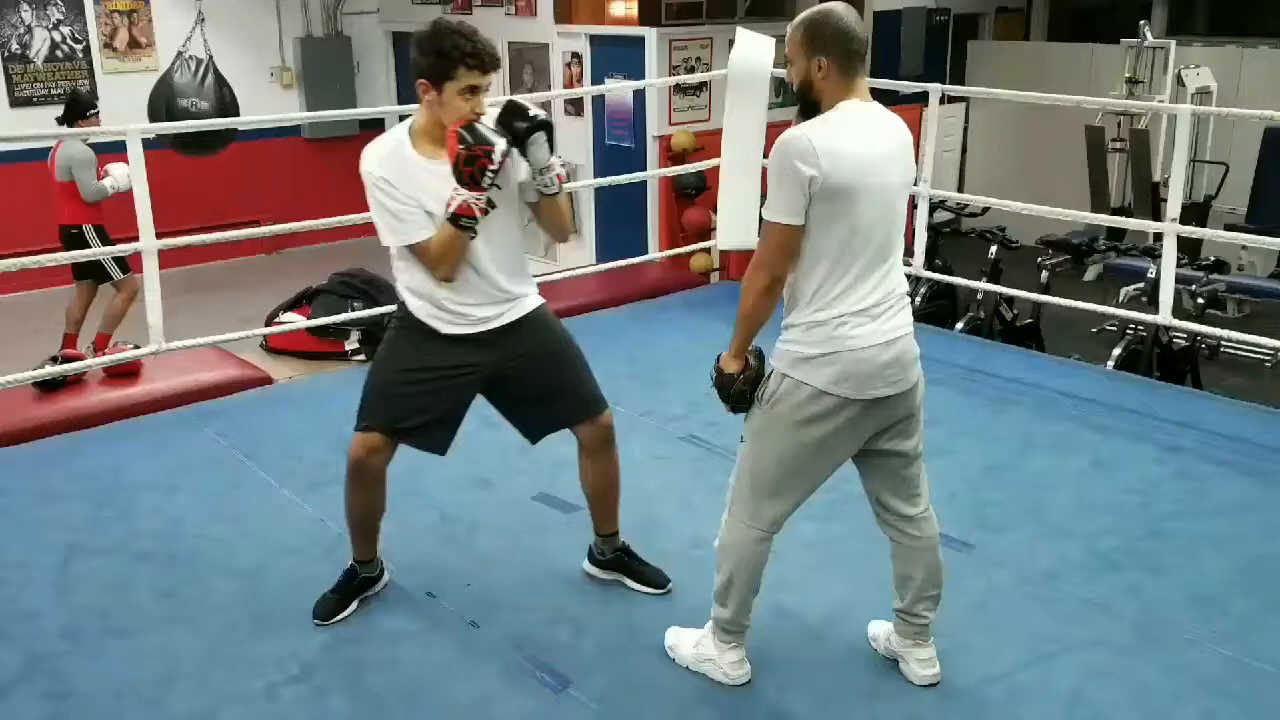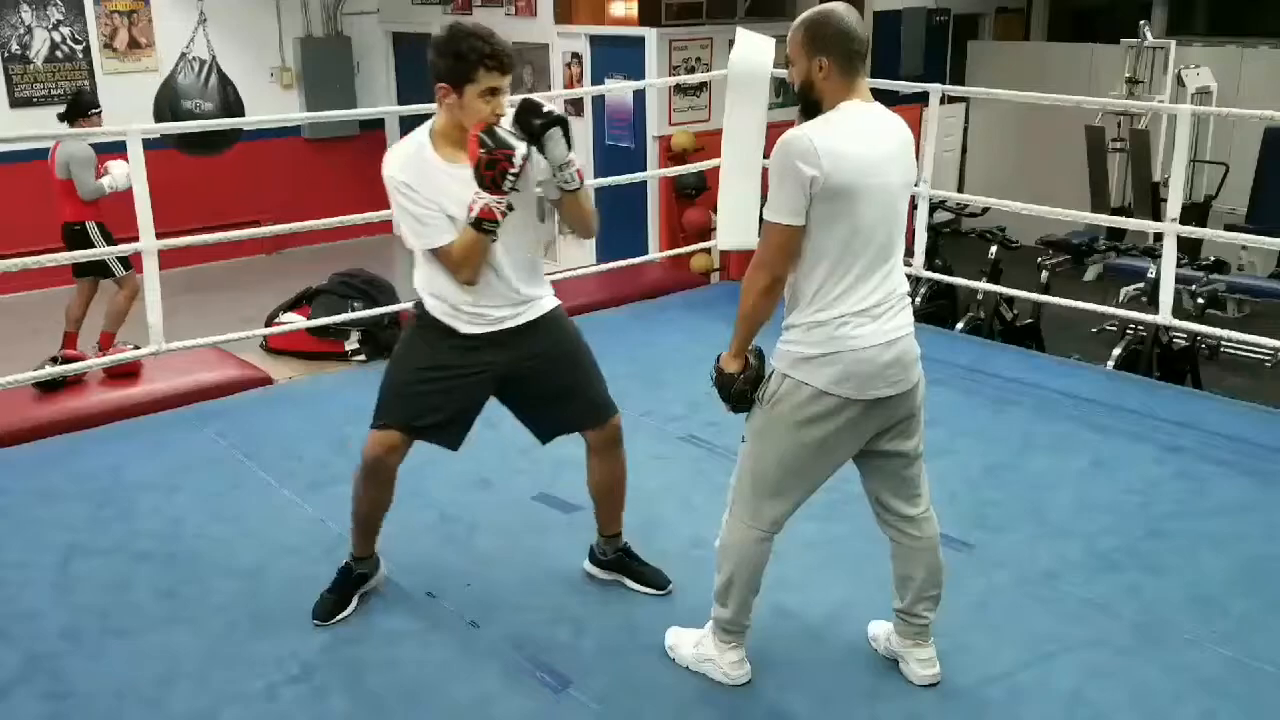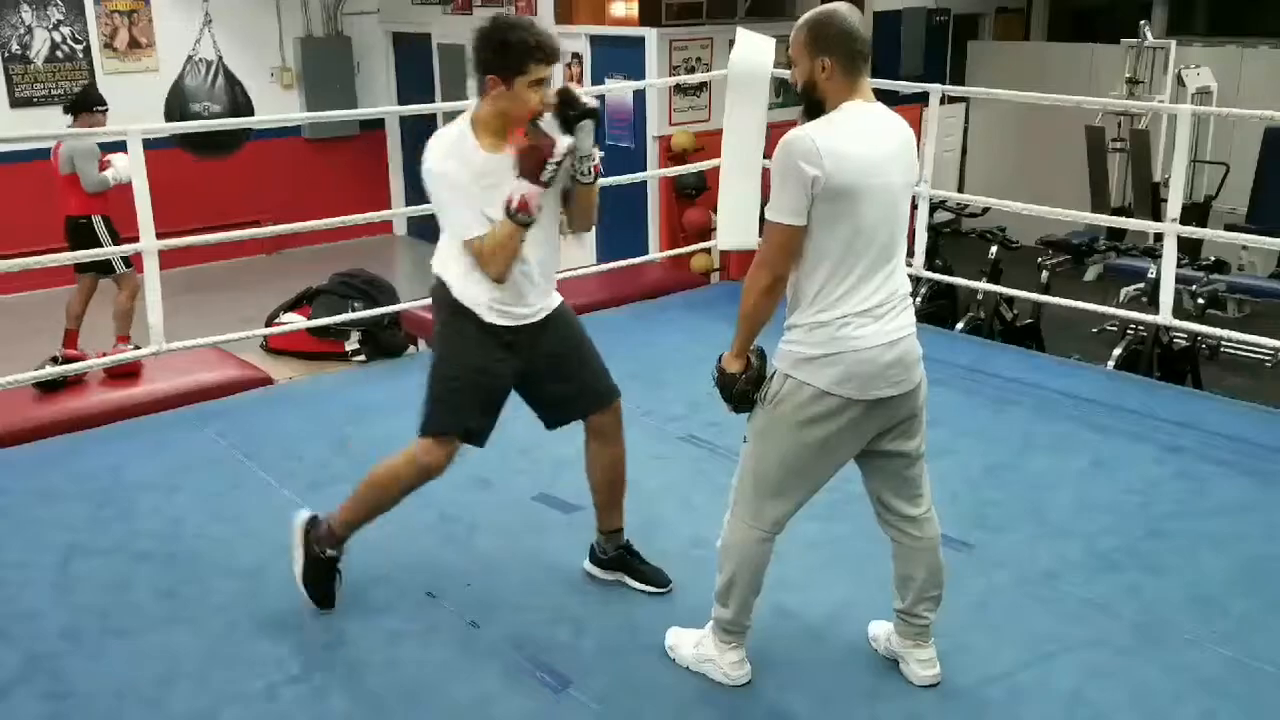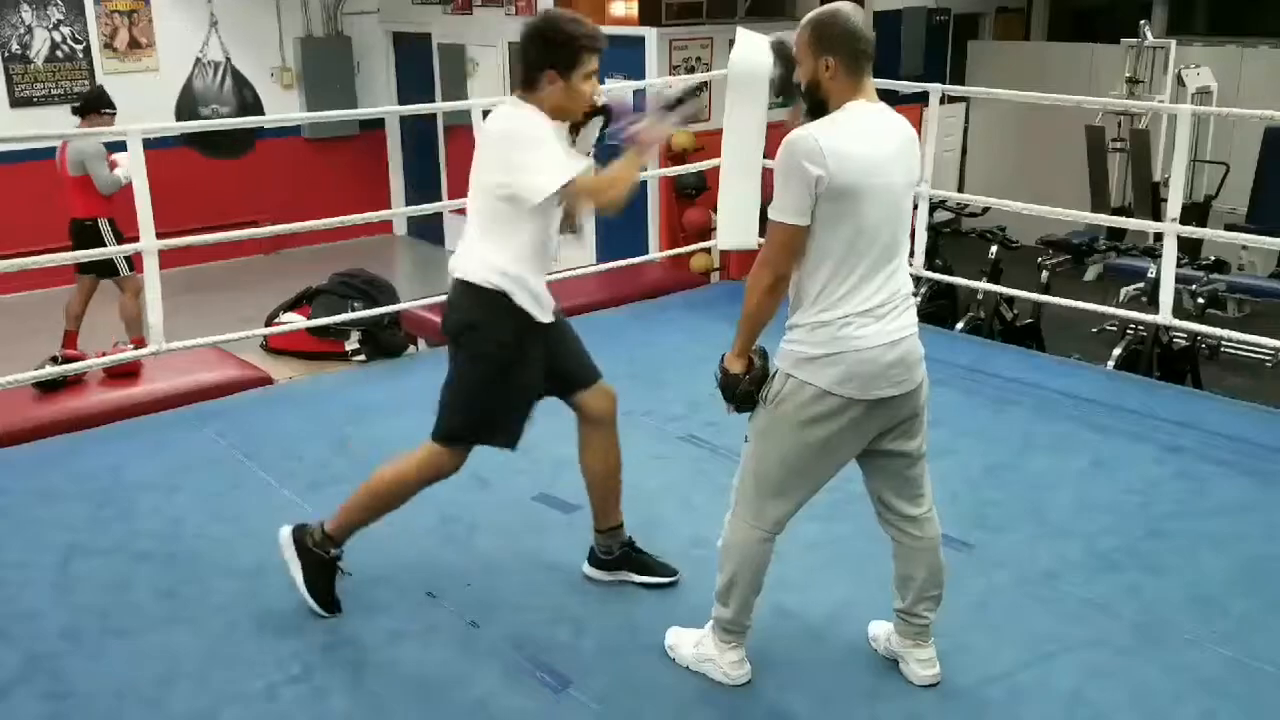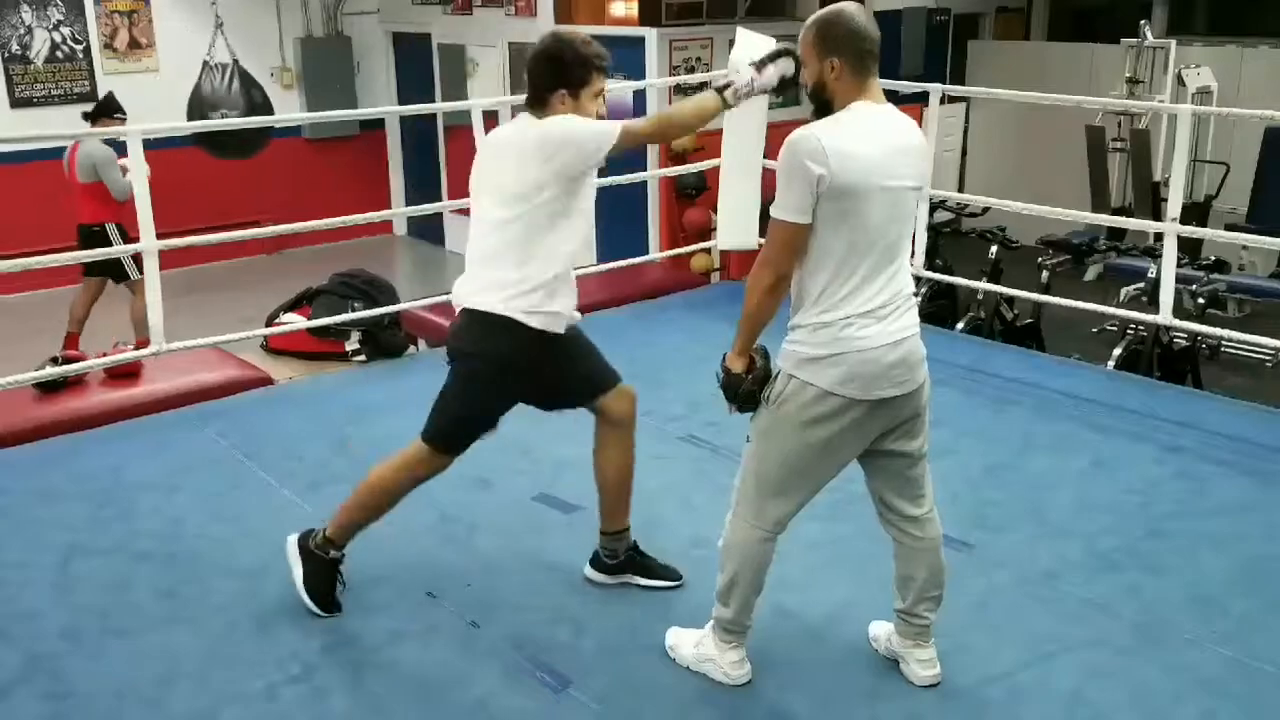
dt=0.1s
person 1, frame 1
left shoulder: (801, 145)
right shoulder: (897, 133)
left elbow: (768, 271)
left wrist: (736, 351)
left hip: (820, 368)
right hip: (895, 358)
left knee: (751, 511)
right knee: (907, 507)
left ankle: (724, 646)
right ankle: (916, 644)
person 1, frame 2
left shoulder: (803, 146)
right shoulder: (898, 132)
left elbow: (769, 271)
left wrist: (736, 352)
left hip: (821, 369)
right hip: (896, 358)
left knee: (752, 511)
right knee: (908, 507)
left ankle: (725, 646)
right ankle: (916, 643)
person 1, frame 3
left shoulder: (804, 145)
right shoulder: (900, 133)
left elbow: (770, 272)
left wrist: (738, 352)
left hip: (823, 369)
right hip: (898, 359)
left knee: (754, 511)
right knee: (909, 508)
left ankle: (725, 647)
right ankle: (916, 644)
person 1, frame 4
left shoulder: (808, 145)
right shoulder: (903, 133)
left elbow: (773, 271)
left wrist: (740, 352)
left hip: (825, 368)
right hip: (901, 358)
left knee: (755, 511)
right knee: (910, 508)
left ankle: (725, 646)
right ankle: (916, 643)
person 1, frame 5
left shoulder: (811, 145)
right shoulder: (911, 136)
left elbow: (773, 269)
left wrist: (741, 350)
left hip: (826, 370)
right hip: (902, 359)
left knee: (756, 511)
right knee: (911, 508)
left ankle: (725, 646)
right ankle: (917, 644)
person 2, frame 1
left shoulder: (505, 134)
right shoulder: (384, 160)
left elbow: (564, 232)
right elbow: (444, 267)
left wrist: (543, 161)
right wrist: (471, 192)
left hip: (517, 317)
right hip: (433, 328)
left knee: (597, 428)
right knee: (366, 451)
left ankle: (608, 551)
right ankle: (365, 568)
person 2, frame 2
left shoulder: (520, 135)
right shoulder: (406, 164)
left elbow: (585, 228)
right elbow: (464, 270)
left wrist: (559, 157)
right wrist: (491, 195)
left hip: (531, 317)
right hip: (450, 327)
left knee: (605, 430)
right knee: (380, 449)
left ankle: (609, 551)
right ankle: (360, 564)
person 2, frame 3
left shoulder: (544, 129)
right shoulder: (447, 153)
left elbow: (580, 221)
right elbow: (492, 263)
left wrist: (583, 150)
right wrist: (531, 187)
left hip: (538, 308)
right hip: (475, 315)
left knee: (606, 416)
right knee: (435, 452)
left ankle: (610, 548)
right ankle: (323, 538)
person 2, frame 4
left shoulder: (534, 126)
right shoulder: (522, 130)
left elbow: (575, 195)
right elbow: (606, 198)
right wrist: (648, 137)
left hip: (525, 305)
right hip: (489, 308)
left knee: (600, 406)
right knee: (445, 456)
left ankle: (610, 547)
right ankle: (318, 541)
person 2, frame 5
left shoulder: (512, 139)
right shoulder: (554, 133)
right elbow: (660, 127)
right wrist: (745, 83)
left hip: (540, 323)
right hip: (498, 328)
left knee: (619, 408)
right knee: (432, 454)
left ankle: (614, 552)
right ankle: (320, 547)
person 3, frame 1
left shoulder: (61, 148)
right shoulder: (80, 152)
right elbow: (90, 193)
left wrist: (103, 176)
right wrist: (115, 183)
left hip: (71, 229)
right hip: (85, 229)
left knee: (85, 290)
right knee: (128, 288)
left ankle: (68, 349)
right ankle: (98, 347)
person 3, frame 2
left shoulder: (61, 147)
right shoulder: (79, 150)
right elbow: (87, 192)
left wrist: (102, 173)
right wrist: (114, 181)
left hip: (73, 226)
right hip: (86, 227)
left knee: (85, 288)
right knee: (129, 285)
left ankle: (68, 349)
right ankle: (105, 347)
person 3, frame 3
left shoulder: (63, 142)
right shoulder: (82, 144)
right elbow: (93, 184)
left wrist: (104, 166)
right wrist: (117, 173)
left hip: (75, 222)
right hip: (91, 222)
left knee: (85, 285)
right knee: (129, 284)
left ankle: (69, 348)
right ankle: (123, 345)
person 3, frame 4
left shoulder: (67, 144)
right shoulder: (91, 146)
right elbow: (105, 186)
left wrist: (110, 166)
right wrist: (124, 172)
left hip: (80, 223)
right hip: (97, 224)
left knee: (85, 285)
right knee: (131, 286)
left ankle: (68, 347)
right ankle: (137, 347)
person 3, frame 5
left shoulder: (73, 150)
right shoulder: (102, 152)
right elbow: (121, 193)
left wrist: (116, 172)
right wrist: (131, 177)
left hip: (87, 229)
right hip: (106, 230)
left knee: (91, 288)
right knee: (141, 288)
left ankle: (69, 347)
right ankle: (144, 347)
